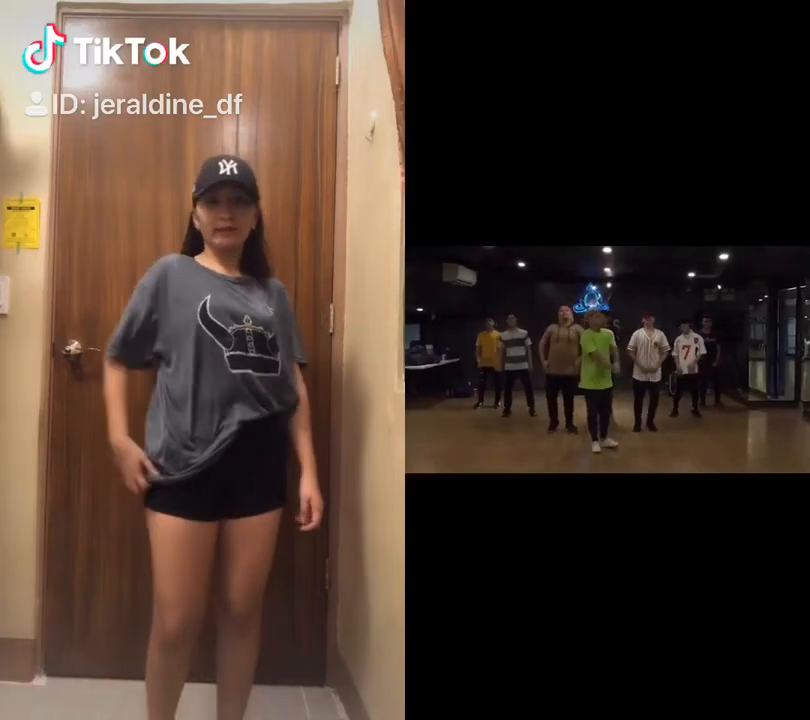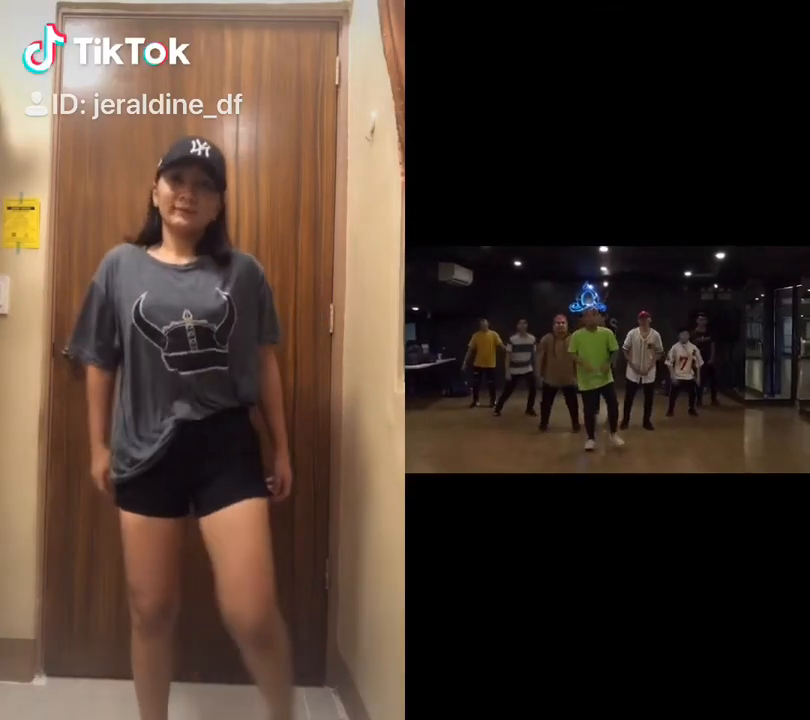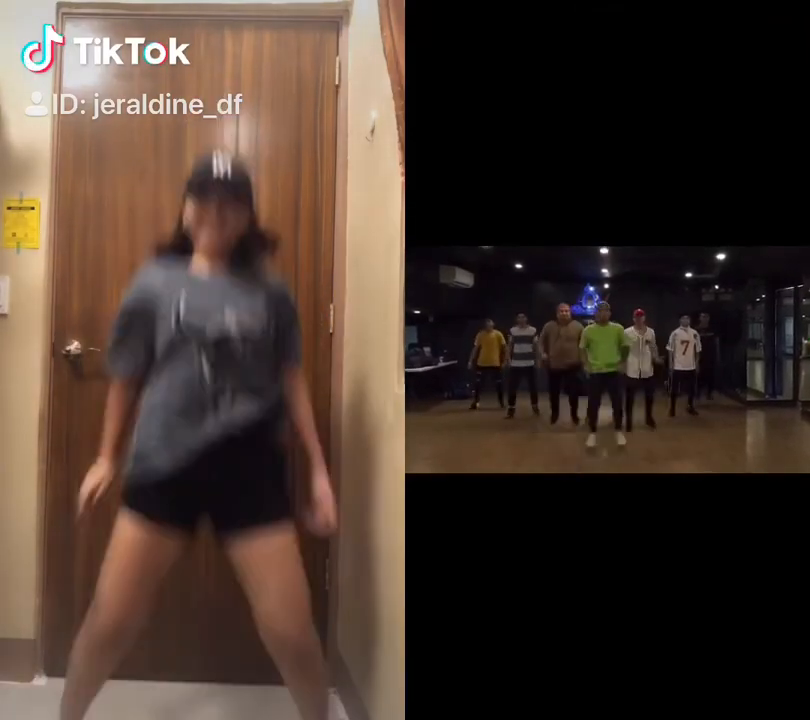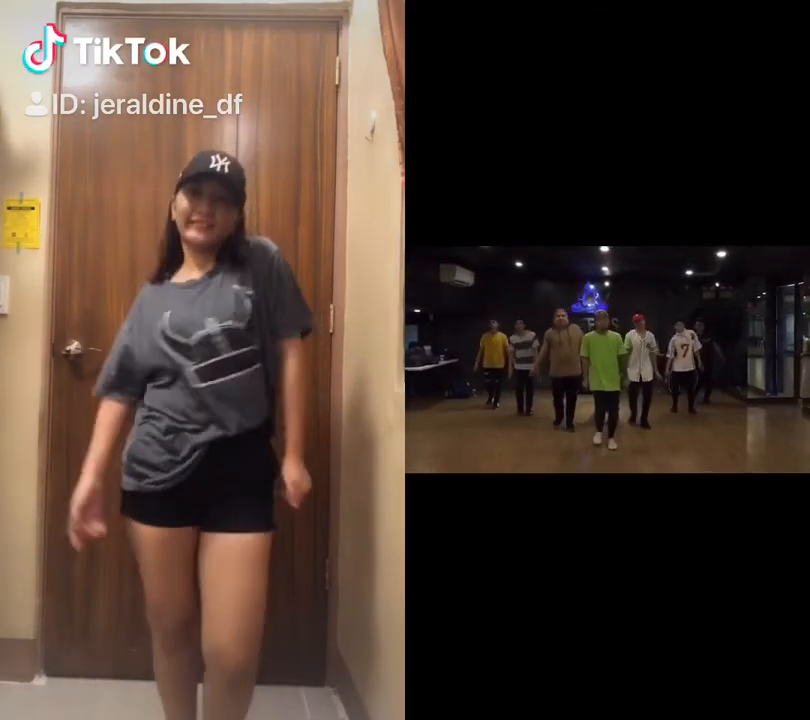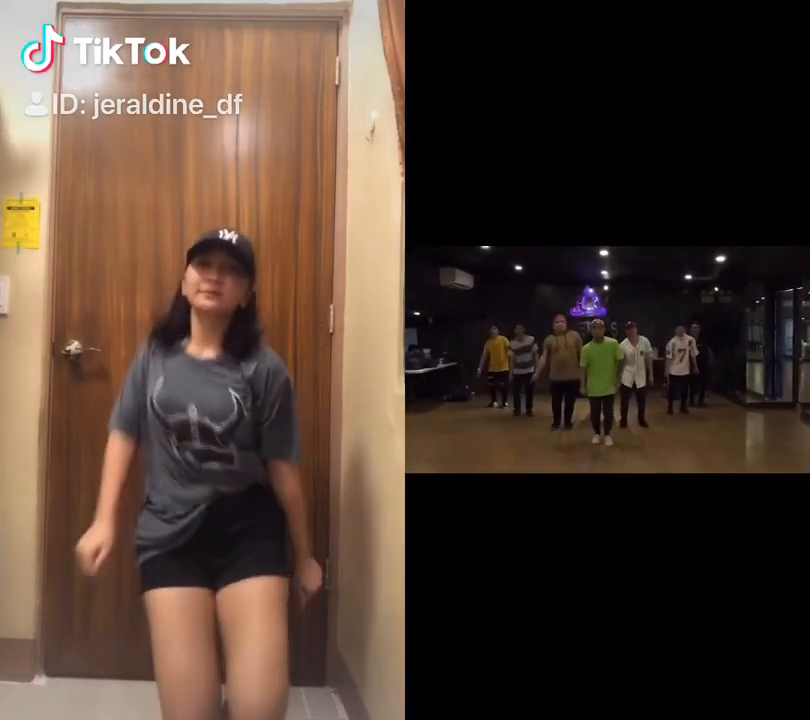
dt=1s
person 1, frame 1
left shoulder: (273, 292)
right shoulder: (170, 275)
left elbow: (294, 387)
right elbow: (117, 358)
left wrist: (309, 471)
right wrist: (120, 440)
left hip: (259, 461)
right hip: (182, 461)
left knee: (243, 610)
right knee: (175, 621)
person 1, frame 2
left shoulder: (242, 272)
right shoulder: (120, 266)
left elbow: (265, 363)
right elbow: (100, 362)
left wrist: (281, 448)
right wrist: (99, 444)
left hip: (226, 447)
right hip: (146, 453)
left knee: (251, 614)
right knee: (151, 611)
person 1, frame 3
left shoulder: (269, 293)
right shoulder: (155, 282)
left elbow: (292, 382)
right elbow: (125, 372)
left wrist: (318, 470)
right wrist: (105, 458)
left hip: (249, 467)
right hip: (162, 467)
left knee: (291, 635)
right knee: (110, 624)
person 1, frame 4
left shoulder: (261, 264)
right shoulder: (153, 297)
left elbow: (289, 356)
right elbow: (117, 391)
left wrist: (294, 454)
right wrist: (90, 477)
left hip: (240, 472)
right hip: (159, 473)
left knee: (233, 650)
right knee: (170, 627)
person 1, frame 5
left shoulder: (263, 371)
right shoulder: (155, 354)
left elbow: (283, 468)
right elbow: (122, 433)
left wrist: (304, 556)
right wrist: (103, 520)
left hip: (248, 534)
right hip: (171, 539)
